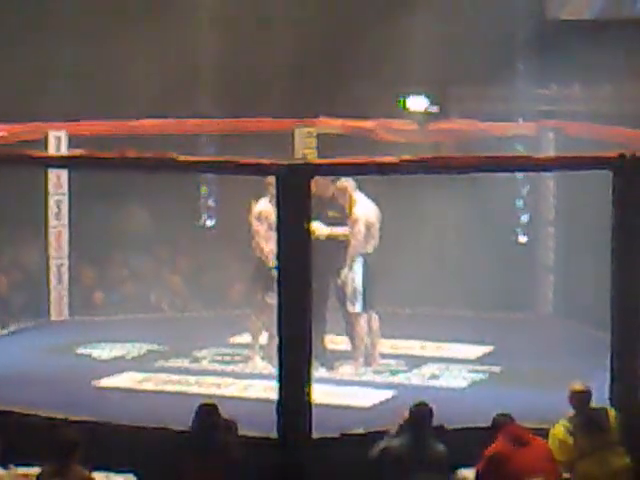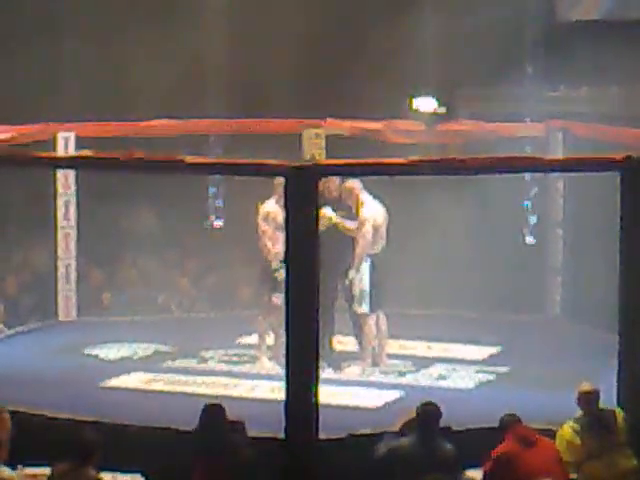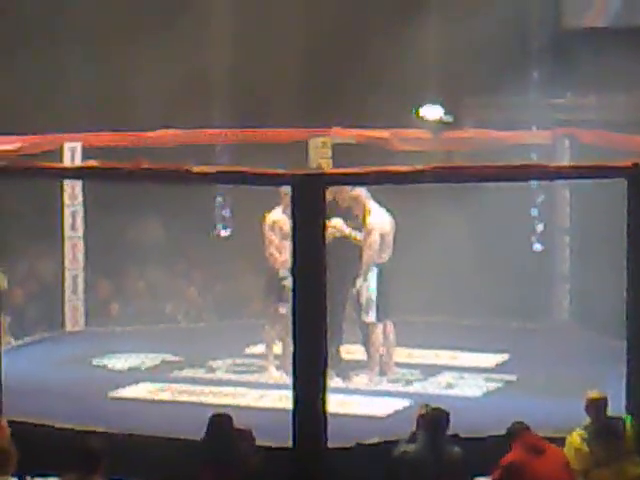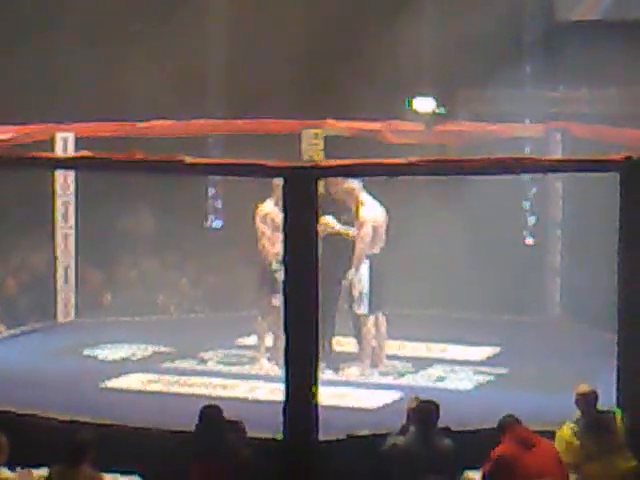
dt=0.4s
person 1, frame 1
left shoulder: (342, 201)
right shoulder: (311, 202)
left elbow: (352, 230)
left wrist: (328, 231)
right wrist: (311, 231)
left hip: (341, 262)
right hip: (318, 262)
right knee: (317, 306)
right ankle: (319, 351)
person 1, frame 2
right shoulder: (318, 201)
right elbow: (317, 226)
left wrist: (336, 220)
right wrist: (321, 224)
left hip: (349, 262)
right hip: (326, 262)
right knee: (326, 306)
right ankle: (327, 352)
person 1, frame 3
right shoulder: (328, 209)
right elbow: (325, 237)
left wrist: (347, 231)
right wrist: (331, 233)
left hip: (359, 270)
right hip: (336, 271)
right knee: (335, 315)
right ankle: (335, 360)
person 1, frame 4
left shoulder: (353, 204)
right shoulder: (322, 203)
right elbow: (317, 231)
left wrist: (339, 227)
right wrist: (324, 228)
left hip: (353, 263)
right hip: (330, 264)
right knee: (328, 308)
right ankle: (326, 352)
person 2, frame 1
left shoulder: (359, 211)
right shoulder: (371, 207)
left elbow: (356, 242)
left wrist: (346, 267)
left hip: (359, 262)
right hip: (370, 259)
left knee: (357, 312)
right knee: (369, 310)
left ankle: (359, 360)
right ankle: (374, 355)
person 2, frame 2
left shoulder: (366, 211)
right shoulder: (378, 207)
left elbow: (363, 243)
left wrist: (354, 268)
right wrist: (338, 220)
left hip: (367, 262)
right hip: (376, 260)
left knee: (366, 313)
right knee: (377, 310)
left ankle: (366, 361)
right ankle: (381, 356)
person 2, frame 3
left shoulder: (373, 220)
right shoulder: (385, 216)
left elbow: (370, 252)
left wrist: (361, 277)
left hip: (373, 271)
right hip: (383, 268)
left knee: (372, 321)
right knee: (384, 319)
left ankle: (373, 370)
right ankle: (388, 365)
person 2, frame 4
left shoulder: (366, 212)
right shoulder: (378, 209)
left elbow: (363, 243)
left wrist: (353, 269)
left hip: (366, 263)
right hip: (377, 261)
left knee: (365, 313)
right knee: (377, 311)
left ankle: (366, 362)
right ankle: (380, 357)
person 3, frame 1
left shoulder: (275, 208)
right shoulder: (262, 208)
right elbow: (260, 240)
right wrist: (272, 264)
left hip: (276, 263)
right hip: (267, 264)
left knee: (274, 308)
right knee: (263, 308)
left ankle: (271, 351)
right ankle: (255, 352)
person 3, frame 2
left shoulder: (283, 208)
right shoulder: (269, 209)
right elbow: (266, 241)
right wrist: (276, 266)
left hip: (283, 263)
right hip: (274, 264)
left knee: (281, 308)
right knee: (270, 309)
left ankle: (278, 352)
right ankle: (262, 353)
person 3, frame 3
left shoulder: (290, 217)
right shoulder: (275, 218)
right elbow: (272, 250)
right wrist: (283, 274)
left hip: (290, 272)
right hip: (280, 273)
left knee: (289, 318)
right knee: (276, 318)
left ankle: (287, 361)
right ankle: (270, 363)
person 3, frame 4
left shoulder: (281, 210)
right shoulder: (266, 210)
right elbow: (264, 241)
right wrist: (274, 267)
left hip: (283, 264)
right hip: (273, 264)
left knee: (280, 309)
right knee: (269, 309)
left ankle: (278, 353)
right ankle: (261, 354)
